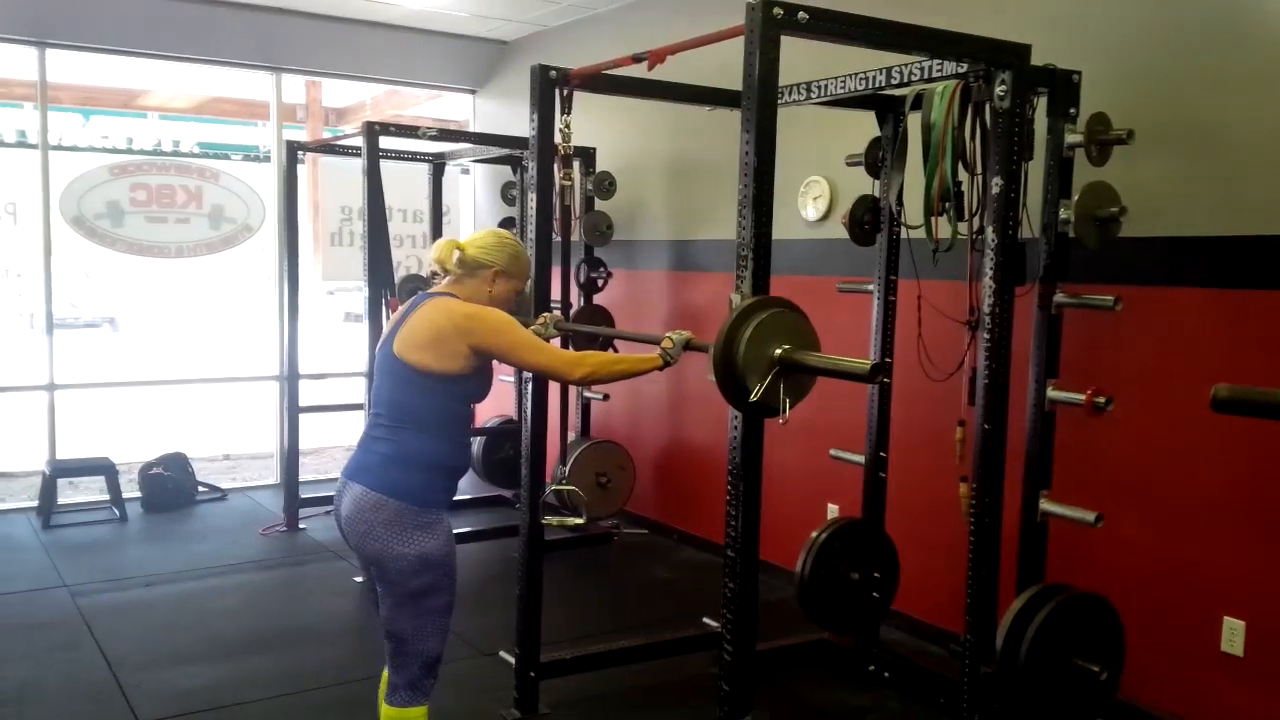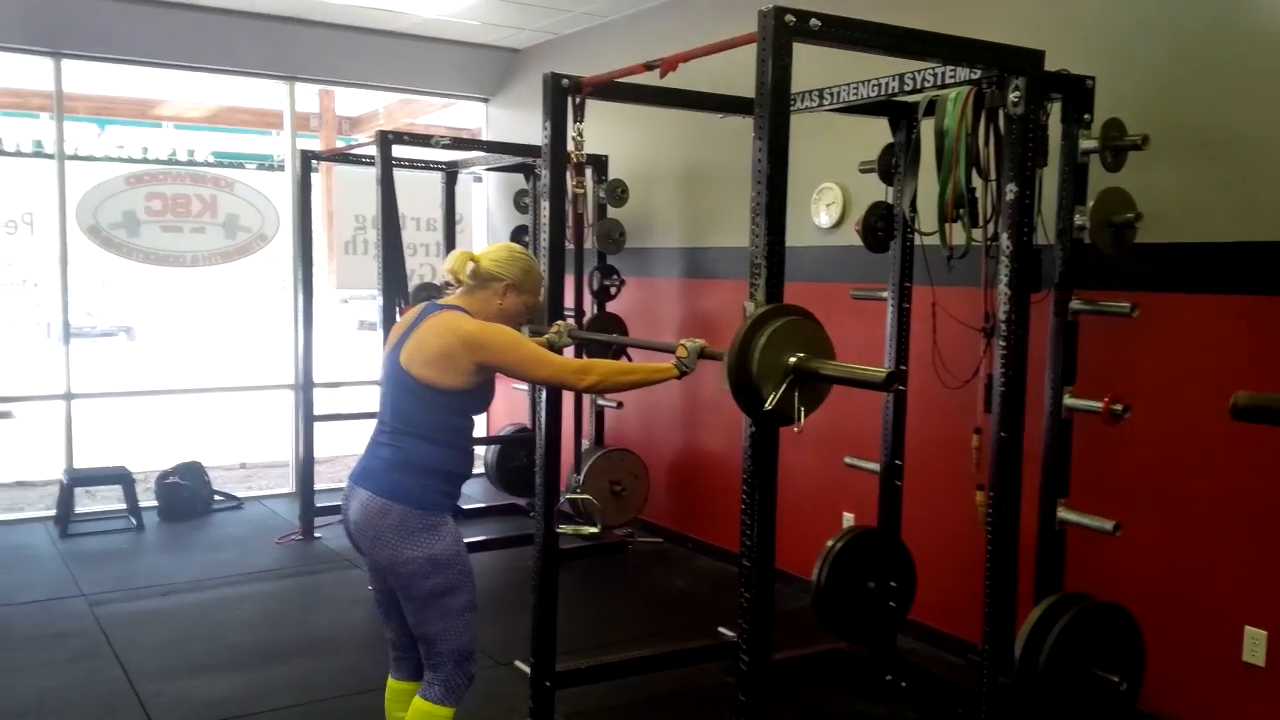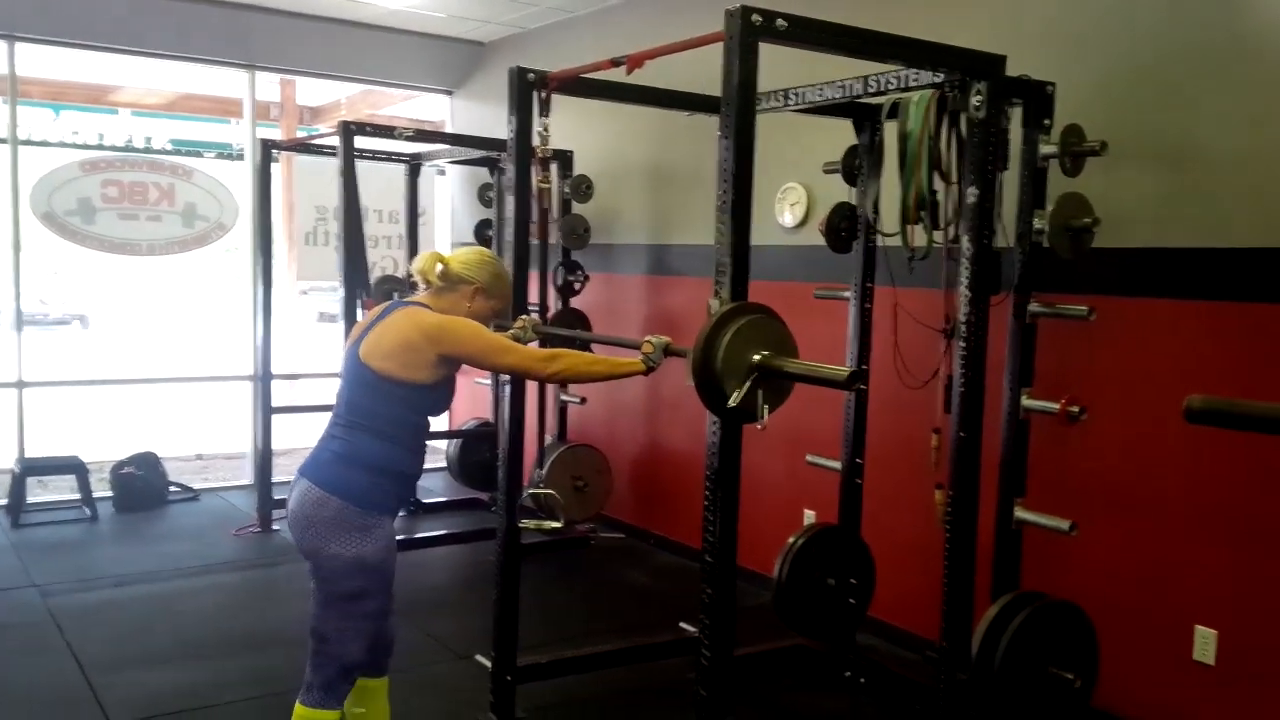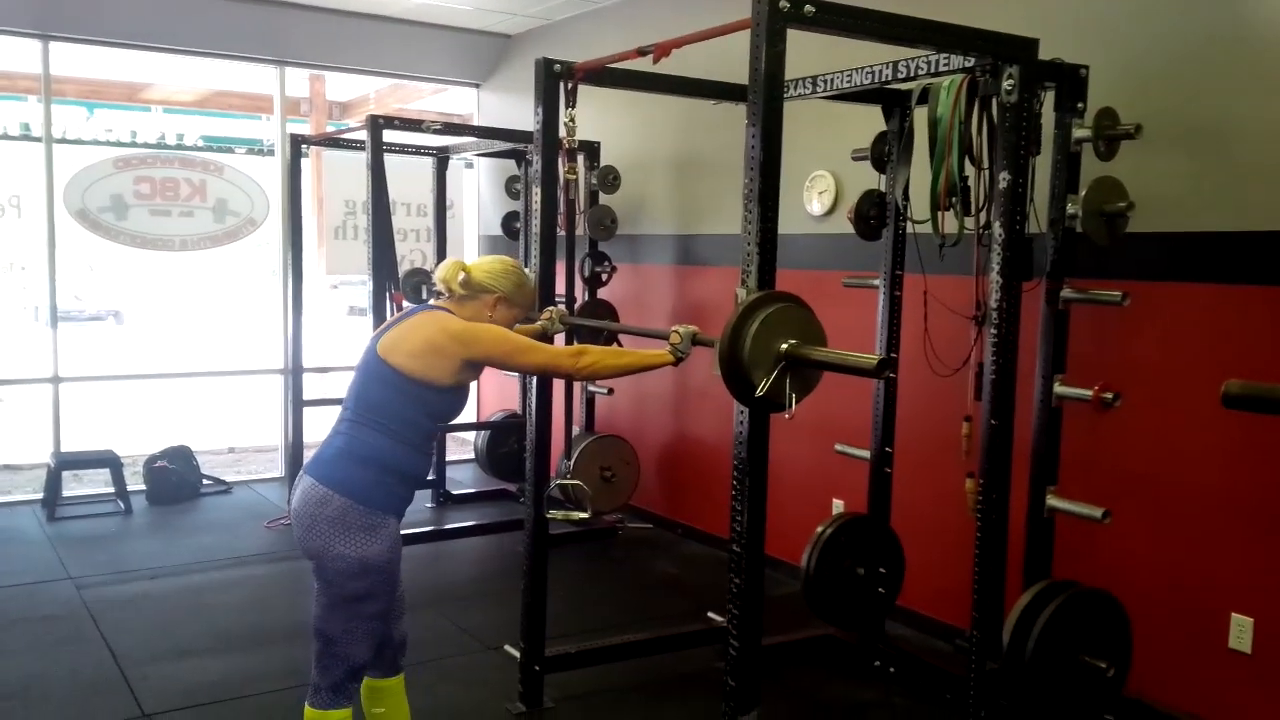
dt=0.4s
person 1, frame 1
left shoulder: (420, 309)
right shoulder: (468, 319)
right elbow: (574, 368)
left wrist: (533, 336)
right wrist: (662, 356)
left hip: (369, 496)
right hip: (400, 510)
left knee: (411, 654)
right knee: (415, 667)
person 1, frame 2
left shoulder: (421, 317)
right shoulder: (472, 335)
right elbow: (582, 377)
left wrist: (546, 344)
right wrist: (674, 367)
left hip: (372, 501)
right hip: (409, 515)
left knee: (411, 658)
right knee: (451, 670)
person 1, frame 3
left shoulder: (392, 315)
right shoulder: (435, 329)
right elbow: (548, 366)
left wrist: (512, 338)
right wrist: (641, 363)
left hip: (331, 497)
right hip: (350, 511)
left knee: (372, 654)
right knee: (334, 672)
person 1, frame 4
left shoulder: (424, 322)
right shoulder: (455, 335)
right elbow: (576, 363)
left wrist: (540, 330)
right wrist: (669, 354)
left hip: (338, 496)
right hip: (352, 510)
left knee: (386, 650)
right knee: (342, 669)
